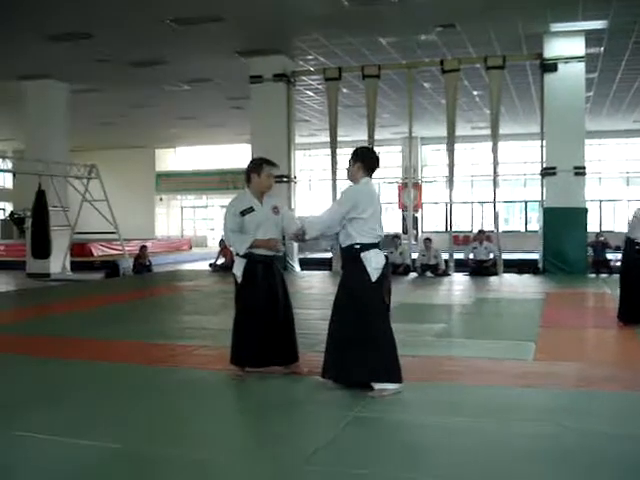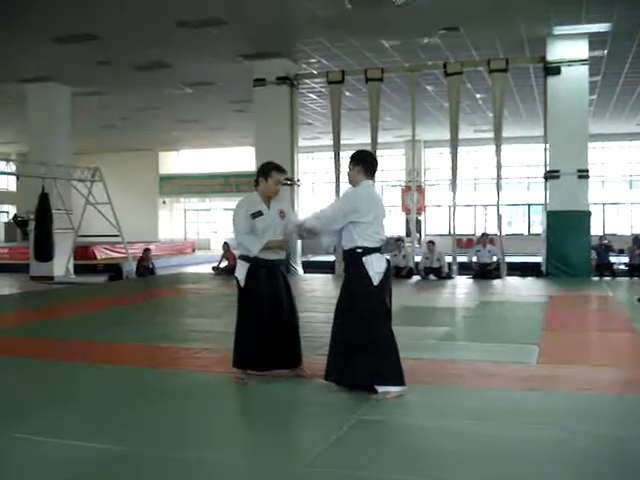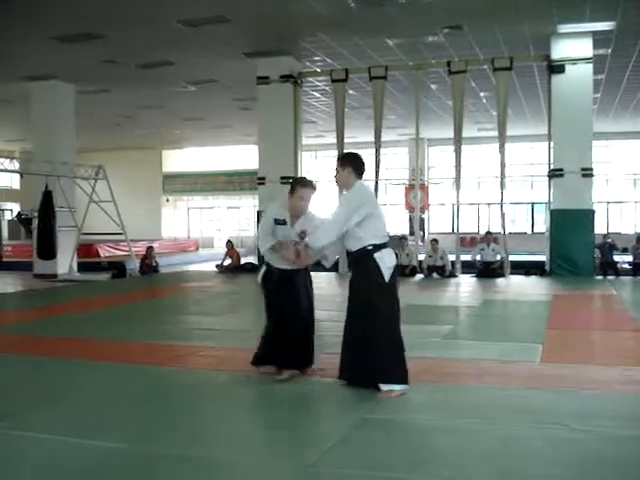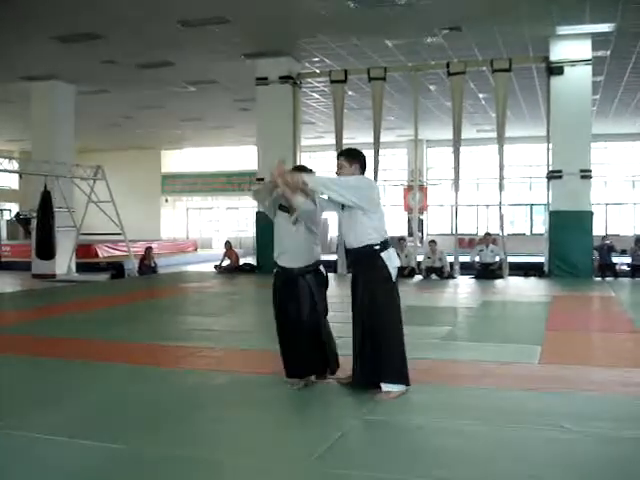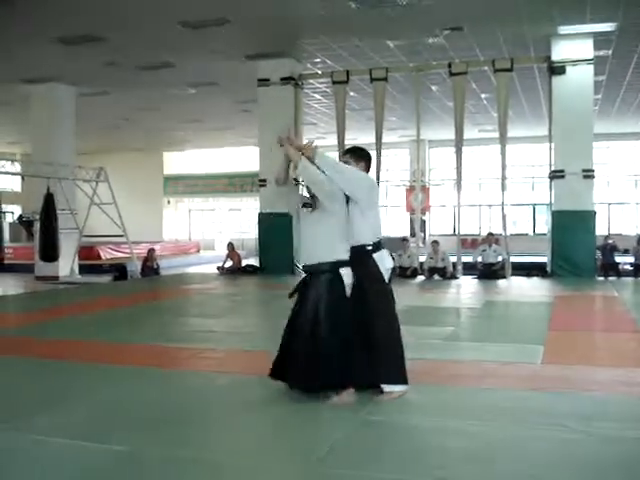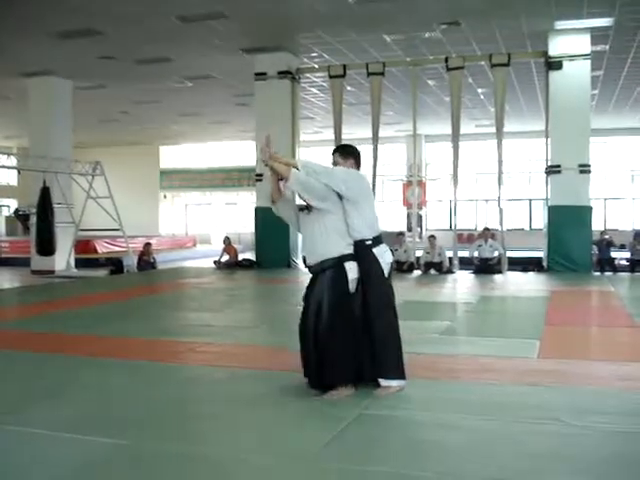
dt=0.5s
person 1, frame 1
left shoulder: (355, 192)
right shoulder: (369, 193)
left elbow: (330, 221)
right elbow: (343, 225)
left wrist: (304, 230)
right wrist: (311, 228)
left hip: (362, 263)
right hip: (365, 261)
left knee: (373, 321)
right knee: (350, 319)
left ankle: (388, 379)
right ankle: (355, 372)
person 1, frame 2
left shoulder: (356, 195)
right shoulder: (371, 196)
left elbow: (327, 218)
right elbow: (342, 224)
left wrist: (305, 225)
right wrist: (316, 227)
left hip: (364, 266)
right hip: (367, 264)
left knee: (374, 325)
right knee: (351, 322)
left ankle: (391, 382)
right ankle: (355, 375)
person 1, frame 3
left shoulder: (359, 194)
right shoulder: (354, 197)
left elbow: (334, 225)
right elbow: (338, 231)
left wrist: (307, 243)
right wrist: (314, 251)
left hip: (375, 263)
right hip: (364, 265)
left knee: (382, 322)
right knee: (359, 321)
left ankle: (395, 380)
right ankle: (362, 374)
person 1, frame 4
left shoulder: (365, 187)
right shoulder: (345, 193)
left elbow: (328, 184)
right elbow: (324, 195)
left wrist: (298, 179)
right wrist: (299, 182)
left hip: (377, 262)
right hip: (361, 263)
left knee: (384, 321)
right knee: (363, 320)
left ankle: (395, 381)
right ankle: (365, 374)
person 1, frame 5
left shoulder: (365, 184)
right shoulder: (348, 189)
left elbow: (334, 169)
right elbow: (328, 175)
left wrist: (307, 152)
right wrist: (300, 156)
left hip: (371, 261)
right hip: (356, 261)
left knee: (381, 321)
right knee: (359, 321)
left ankle: (395, 382)
right ankle: (365, 375)
person 1, frame 6
left shoulder: (355, 180)
right shoulder: (345, 186)
left elbow: (319, 172)
left wrist: (283, 161)
left hip: (371, 256)
right hip: (357, 256)
left knee: (381, 316)
right knee: (359, 315)
left ankle: (393, 377)
right ankle: (367, 370)
person 2, frame 1
left shoulder: (274, 203)
right shoulder: (238, 204)
left elbow: (292, 226)
right elbow: (231, 236)
right wrist: (260, 243)
left hip: (272, 266)
right hip: (250, 267)
left knee: (282, 313)
right knee: (248, 315)
left ankle: (287, 359)
right ankle: (241, 362)
person 2, frame 2
left shoulder: (282, 205)
right shoulder: (245, 206)
left elbow: (294, 228)
right elbow: (243, 238)
right wrist: (274, 243)
left hip: (276, 269)
right hip: (253, 270)
left knee: (286, 316)
right knee: (251, 318)
left ankle: (292, 362)
right ankle: (243, 365)
person 2, frame 3
left shoulder: (313, 221)
right shoulder: (274, 210)
right elbow: (264, 237)
left wrist: (303, 255)
right wrist: (282, 248)
left hip: (298, 275)
right hip: (274, 274)
left knee: (302, 318)
right knee: (279, 318)
left ankle: (297, 363)
right ankle: (277, 362)
person 2, frame 4
left shoulder: (312, 208)
right shoulder: (278, 202)
left elbow: (306, 208)
right elbow: (259, 196)
left wrist: (287, 190)
right wrist: (274, 185)
left hip: (309, 276)
right hip: (284, 276)
left knee: (313, 323)
right knee: (288, 326)
left ankle: (318, 368)
right ankle: (300, 371)
person 2, frame 5
left shoulder: (335, 200)
right shoulder: (304, 207)
left elbow: (312, 173)
right elbow: (283, 182)
left wrist: (291, 150)
right wrist: (288, 158)
left hip: (333, 277)
right hip: (313, 278)
left knee: (334, 331)
right knee: (302, 328)
left ankle: (345, 387)
right ankle: (306, 379)
person 2, frame 6
left shoulder: (329, 199)
right shoulder: (301, 214)
left elbow: (299, 179)
right elbow: (278, 201)
left wrist: (274, 162)
right wrist: (274, 174)
left hip: (339, 271)
right hip: (321, 274)
left knee: (336, 327)
right knee: (313, 326)
left ankle: (345, 383)
right ankle: (325, 377)
